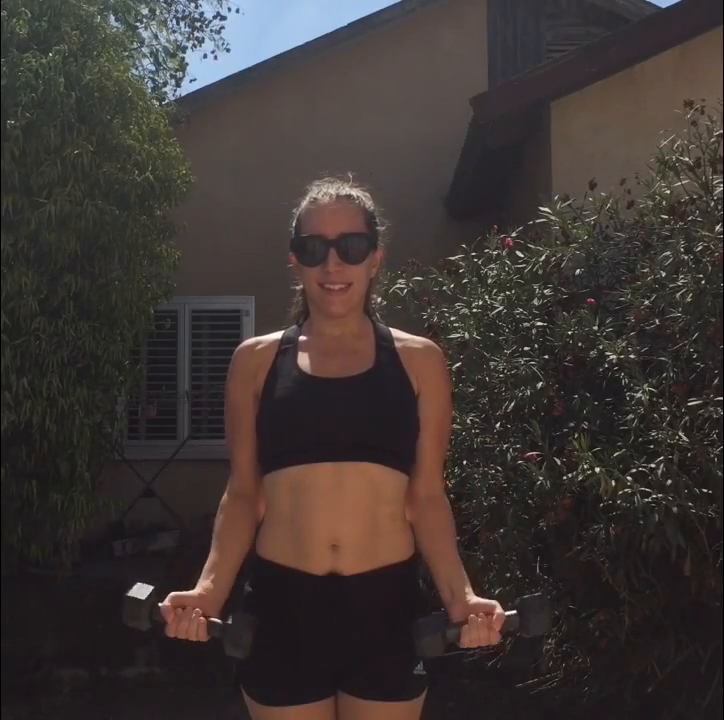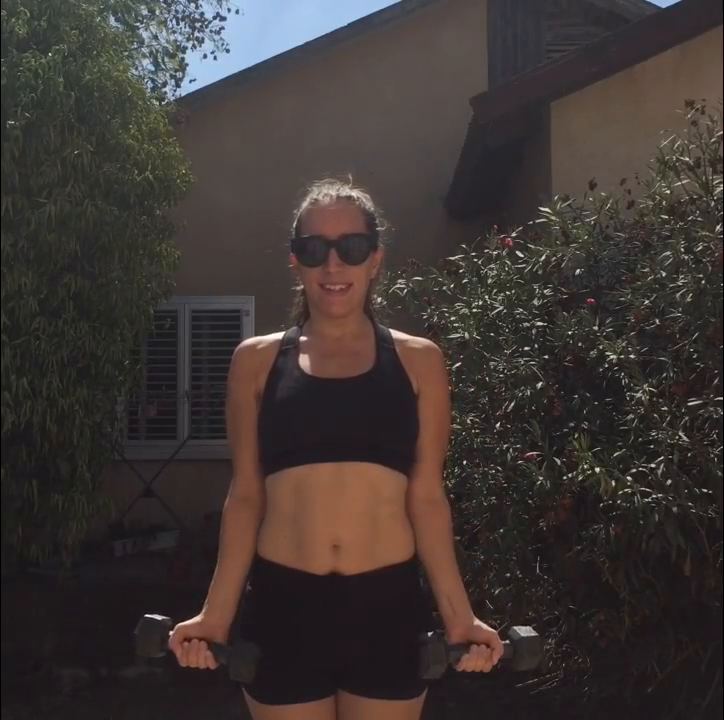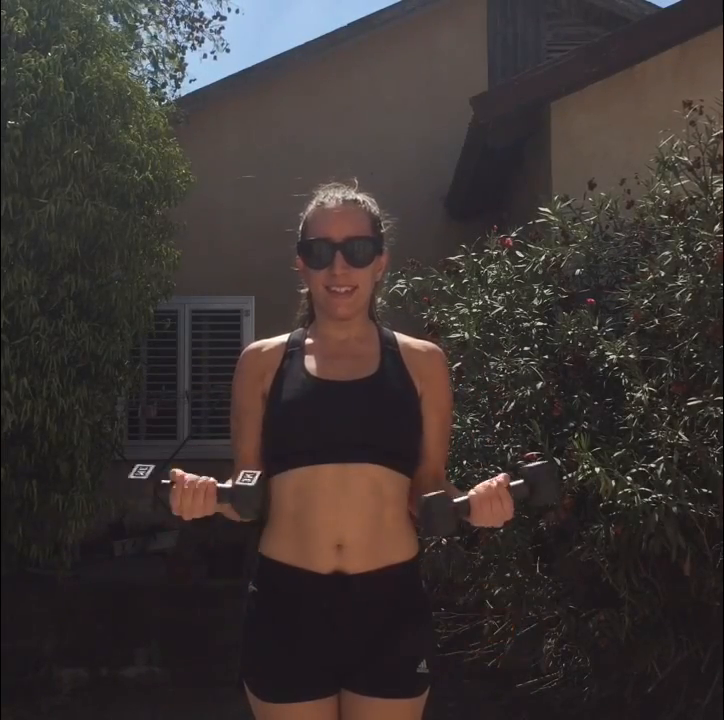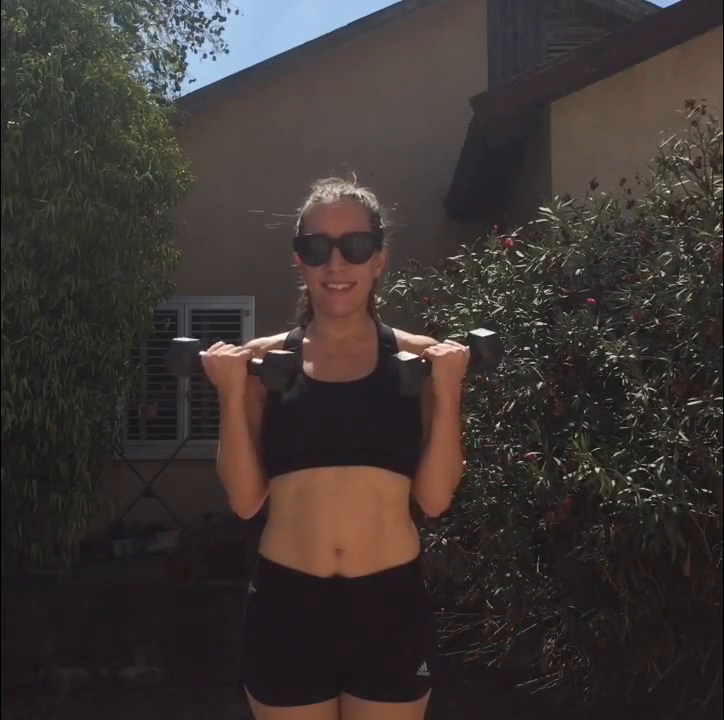
dt=0.5s
person 1, frame 1
left shoulder: (418, 360)
right shoulder: (257, 360)
left elbow: (427, 495)
right elbow: (243, 492)
left wrist: (460, 595)
right wrist: (209, 588)
left hip: (387, 606)
right hip: (283, 606)
person 1, frame 2
left shoulder: (418, 360)
right shoulder: (257, 360)
left elbow: (426, 496)
right elbow: (245, 494)
left wrist: (457, 611)
right wrist: (216, 611)
left hip: (388, 604)
right hip: (283, 605)
person 1, frame 3
left shoulder: (421, 362)
right shoulder: (263, 362)
left elbow: (427, 490)
left wrist: (470, 505)
right wrist: (212, 498)
left hip: (390, 605)
right hip: (287, 604)
person 1, frame 4
left shoulder: (420, 358)
right shoulder: (261, 359)
left elbow: (434, 497)
right elbow: (245, 499)
left wrist: (447, 393)
right wrist: (232, 396)
left hip: (391, 606)
right hip: (287, 606)
